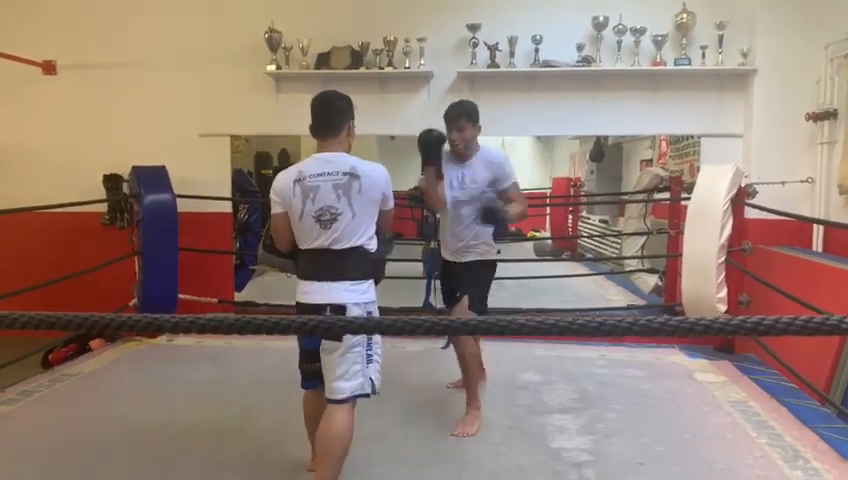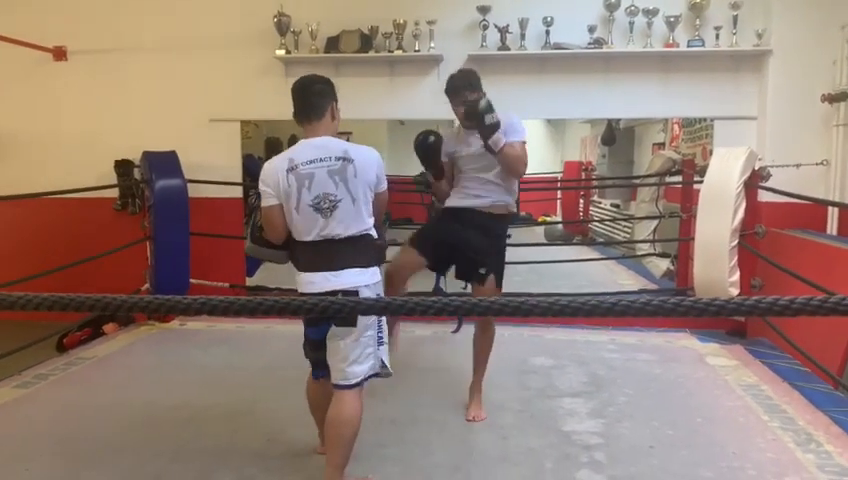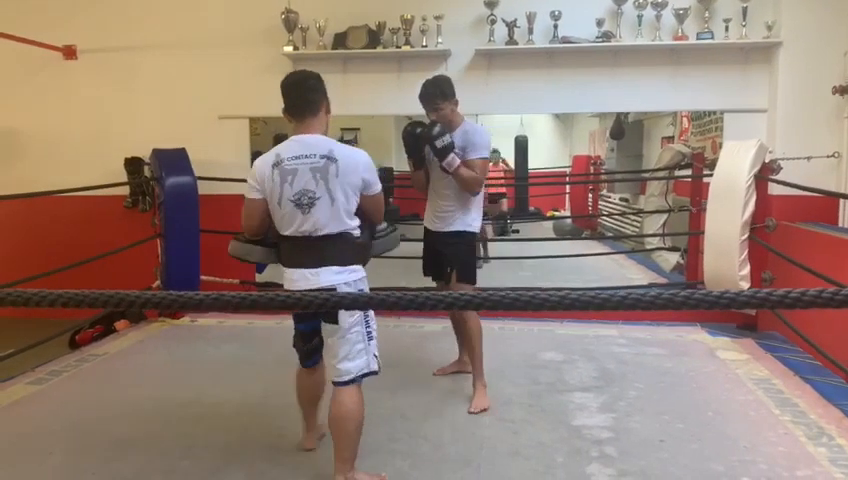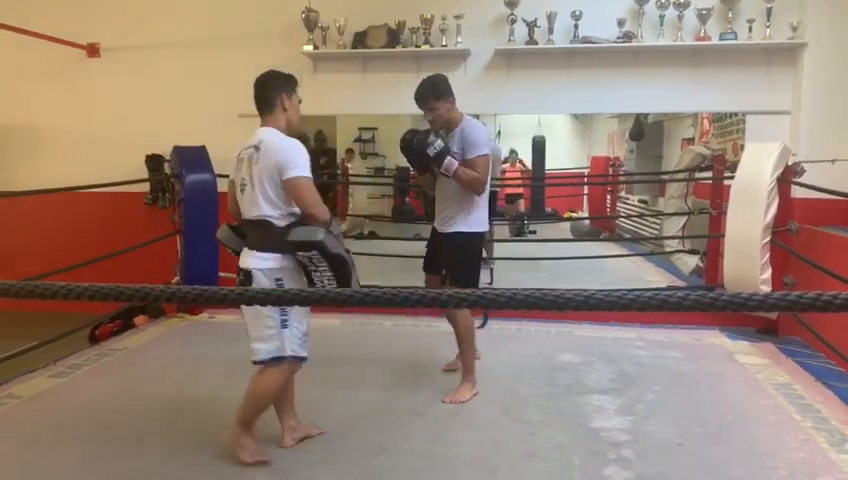
dt=0.5s
person 1, frame 1
left shoulder: (285, 180)
right shoulder: (374, 174)
left elbow: (283, 243)
right elbow: (385, 229)
left hip: (309, 293)
right hip: (353, 296)
left knee: (316, 385)
right knee: (342, 397)
person 1, frame 2
left shoulder: (275, 169)
right shoulder: (367, 158)
left elbow: (275, 234)
left hip: (311, 281)
right hip: (358, 279)
left knee: (320, 370)
right knee: (350, 382)
left ankle: (326, 440)
person 1, frame 3
left shoulder: (265, 165)
right shoulder: (354, 159)
left elbow: (252, 227)
right elbow: (376, 216)
left hip: (296, 276)
right hip: (341, 276)
left knee: (309, 358)
right knee: (348, 378)
left ankle: (311, 429)
person 1, frame 4
left shoulder: (246, 151)
right shoulder: (287, 147)
left elbow: (234, 209)
right elbow: (315, 211)
left hip: (259, 259)
right hip: (274, 265)
left knee: (279, 355)
right knee: (281, 360)
left ankle: (291, 425)
right ankle: (241, 432)
person 2, frame 1
left shoulder: (495, 161)
right shoulder: (439, 160)
left elbow: (520, 203)
right elbow: (433, 202)
left wrist: (503, 212)
right wrist: (431, 165)
left hip: (478, 259)
right hip: (448, 257)
left ankle: (474, 408)
right ankle: (477, 371)
person 2, frame 2
left shoulder: (509, 125)
right shoulder: (450, 140)
left elbow: (519, 169)
right elbow: (444, 192)
left wrist: (492, 133)
right wrist: (432, 170)
left hip: (490, 222)
right hip: (454, 214)
right knee: (398, 268)
left ankle: (476, 391)
right ankle: (388, 334)
person 2, frame 3
left shoulder: (474, 134)
right shoulder: (429, 136)
left elbow: (475, 184)
right elbow: (422, 186)
left wrist: (447, 156)
right wrist: (414, 157)
left hip: (461, 229)
right hip: (434, 227)
left ankle: (480, 383)
right ankle: (465, 358)
person 2, frame 4
left shoulder: (473, 131)
right shoulder: (438, 136)
left elbow: (478, 184)
left wrist: (444, 161)
right wrist: (421, 164)
left hip: (466, 230)
right hip: (442, 226)
right knee: (434, 287)
left ankle: (469, 380)
right ankle: (468, 349)
